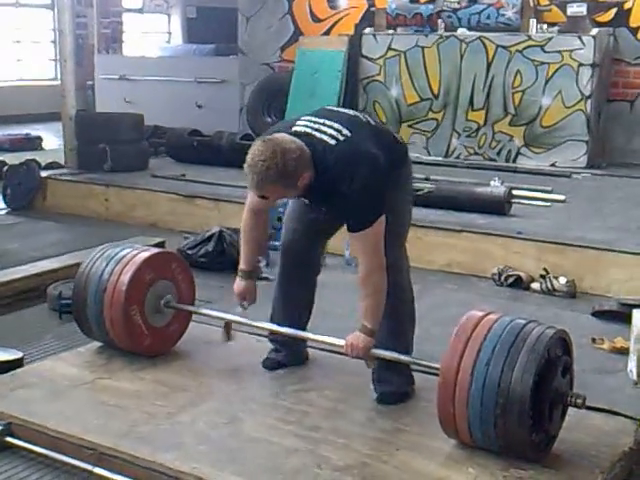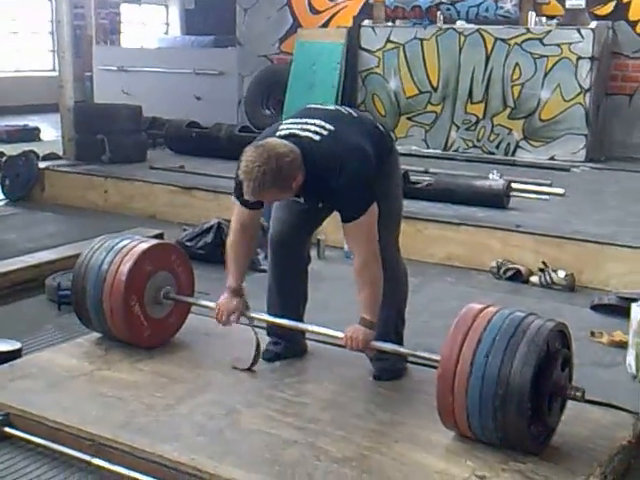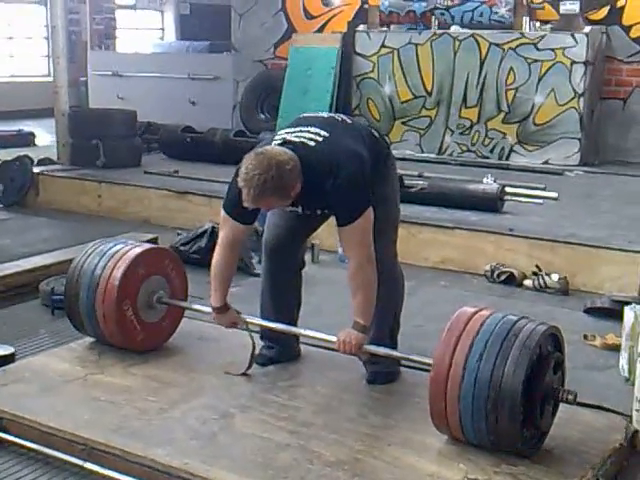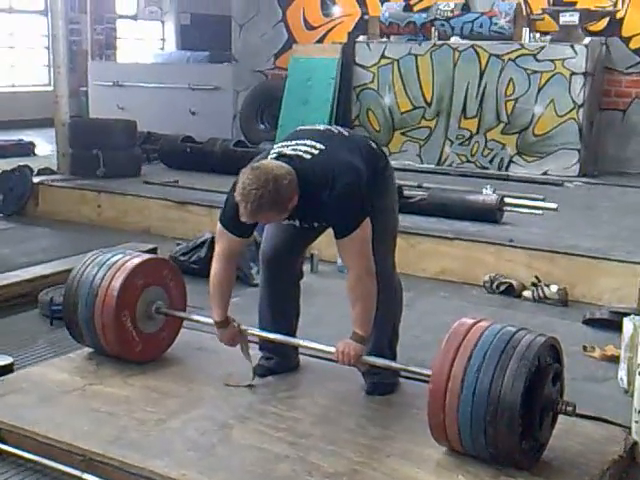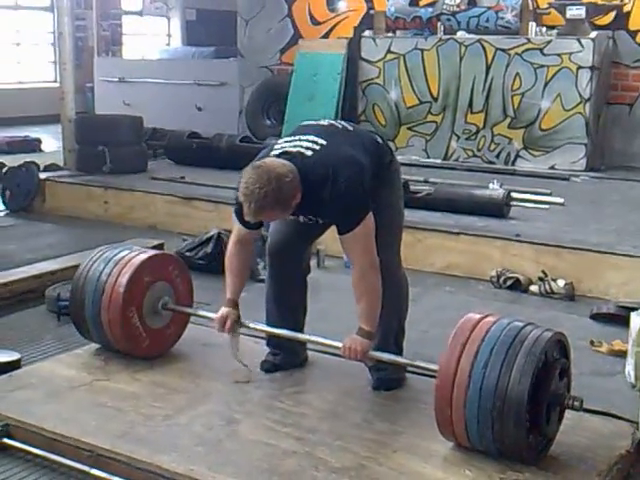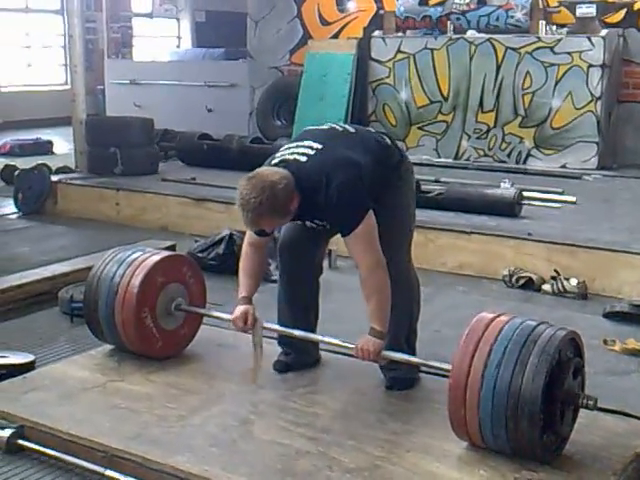
dt=0.4s
person 1, frame 1
left shoulder: (354, 180)
right shoulder: (269, 161)
left elbow: (370, 264)
right elbow: (255, 211)
left wrist: (367, 330)
right wrist: (246, 273)
left hip: (387, 172)
right hip: (322, 172)
left knee: (387, 264)
right knee: (293, 251)
left ankle: (393, 370)
right ankle: (288, 345)
person 1, frame 2
left shoulder: (346, 174)
right shoulder: (255, 166)
left elbow: (365, 254)
right elbow: (243, 227)
left wrist: (367, 323)
right wrist: (233, 290)
left hip: (375, 160)
right hip: (309, 162)
left knee: (383, 252)
right knee: (282, 241)
left ankle: (387, 348)
right ankle: (285, 337)
person 1, frame 3
left shoulder: (343, 180)
right shoulder: (251, 178)
left elbow: (360, 259)
right elbow: (228, 242)
left wrist: (360, 327)
right wrist: (219, 304)
left hip: (373, 167)
right hip: (306, 166)
left knee: (380, 258)
right knee: (276, 246)
left ankle: (381, 352)
right ankle: (279, 342)
person 1, frame 4
left shoulder: (339, 192)
right shoulder: (247, 192)
left elbow: (360, 270)
right elbow: (224, 255)
left wrist: (358, 337)
right wrist: (221, 320)
left hip: (371, 178)
left knee: (379, 268)
right knee: (274, 257)
right ankle: (278, 352)
person 1, frame 5
left shoulder: (341, 188)
right shoulder: (254, 187)
left elbow: (365, 264)
right elbow: (240, 242)
left wrist: (365, 333)
right wrist: (231, 303)
left hip: (376, 173)
right hip: (310, 171)
left knee: (384, 263)
right knee: (280, 252)
right ankle: (285, 348)
person 1, frame 6
left shoulder: (338, 192)
right shoulder: (263, 193)
left elbow: (371, 264)
right elbow: (254, 246)
left wrist: (376, 332)
right wrist: (244, 299)
left hip: (388, 174)
left knee: (394, 263)
right knee: (292, 250)
left ankle: (400, 359)
right ankle: (298, 348)
